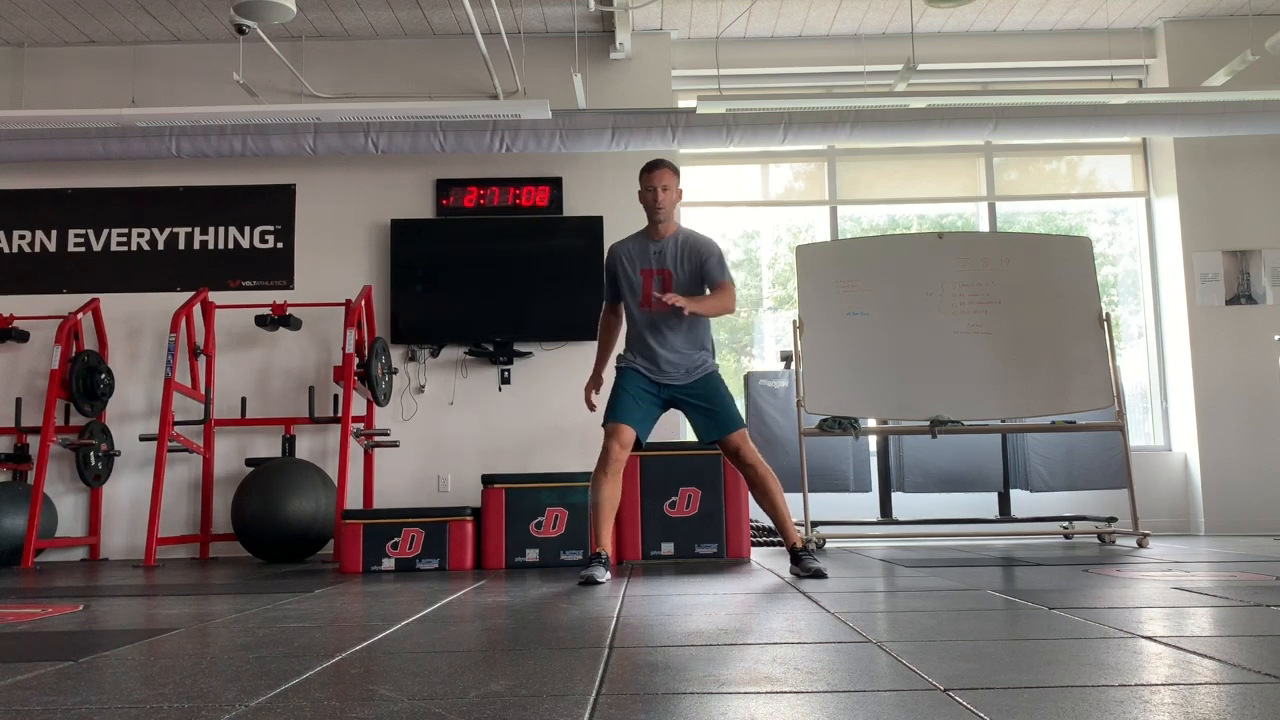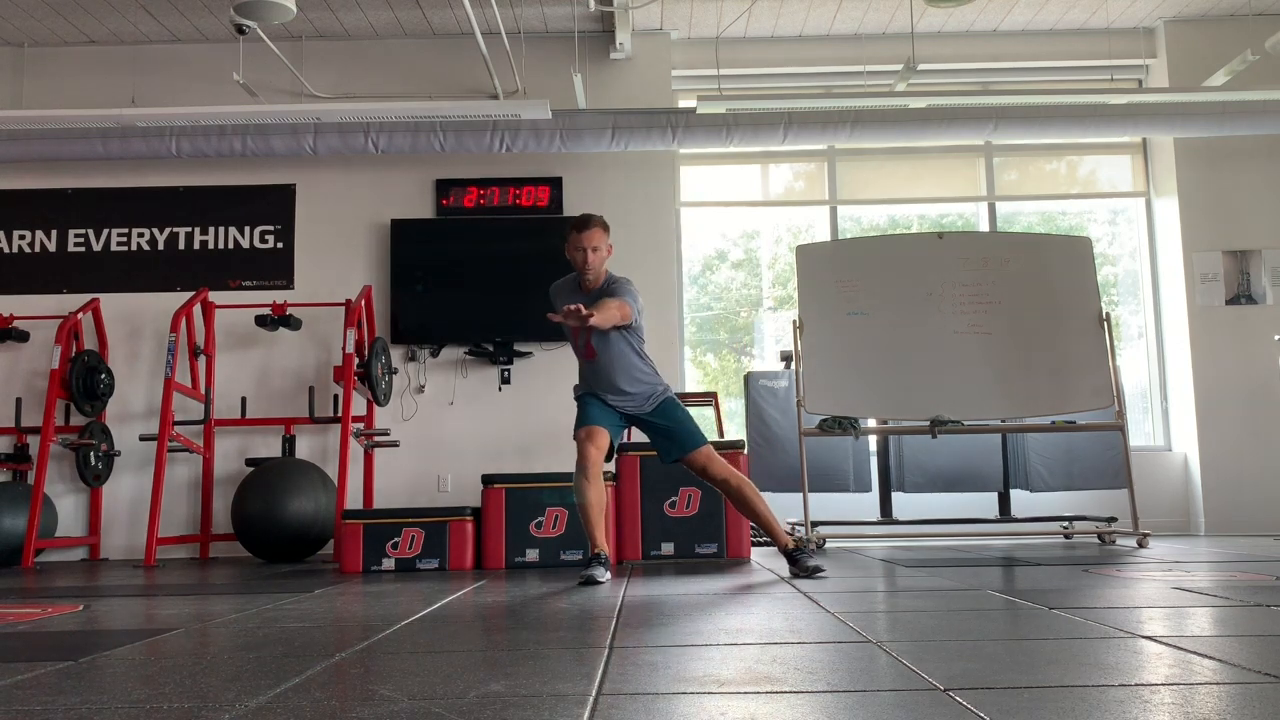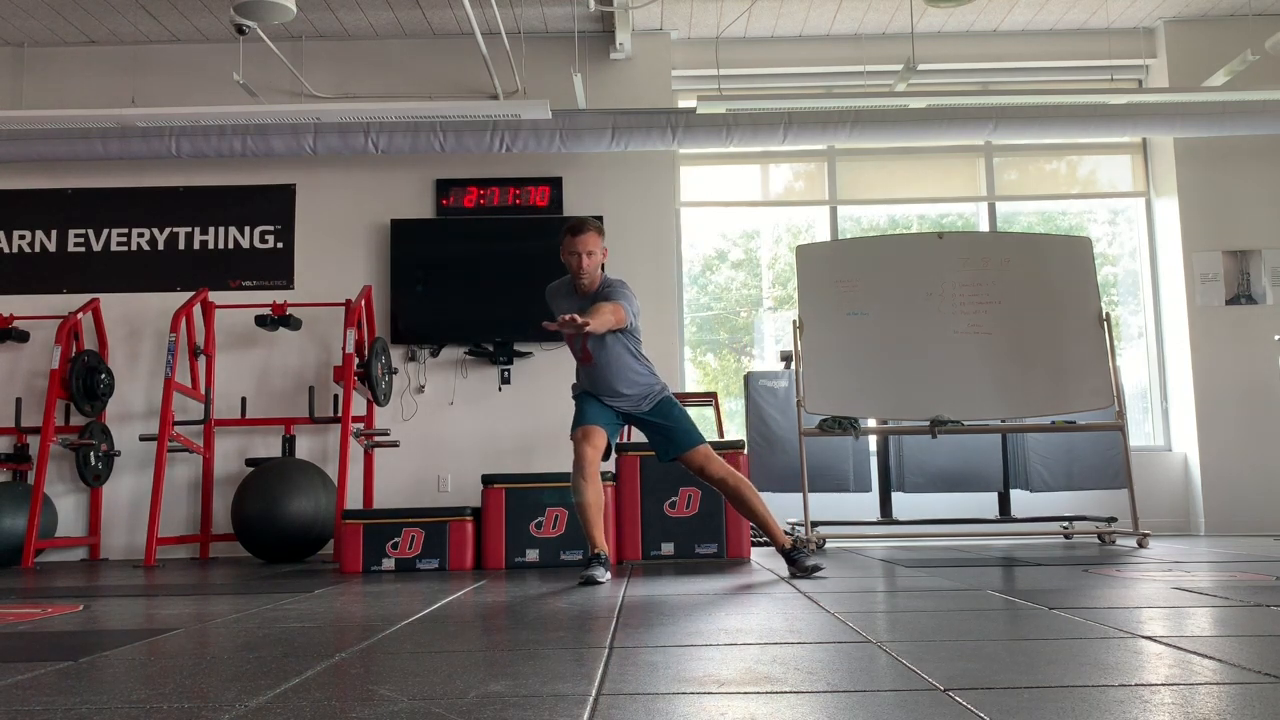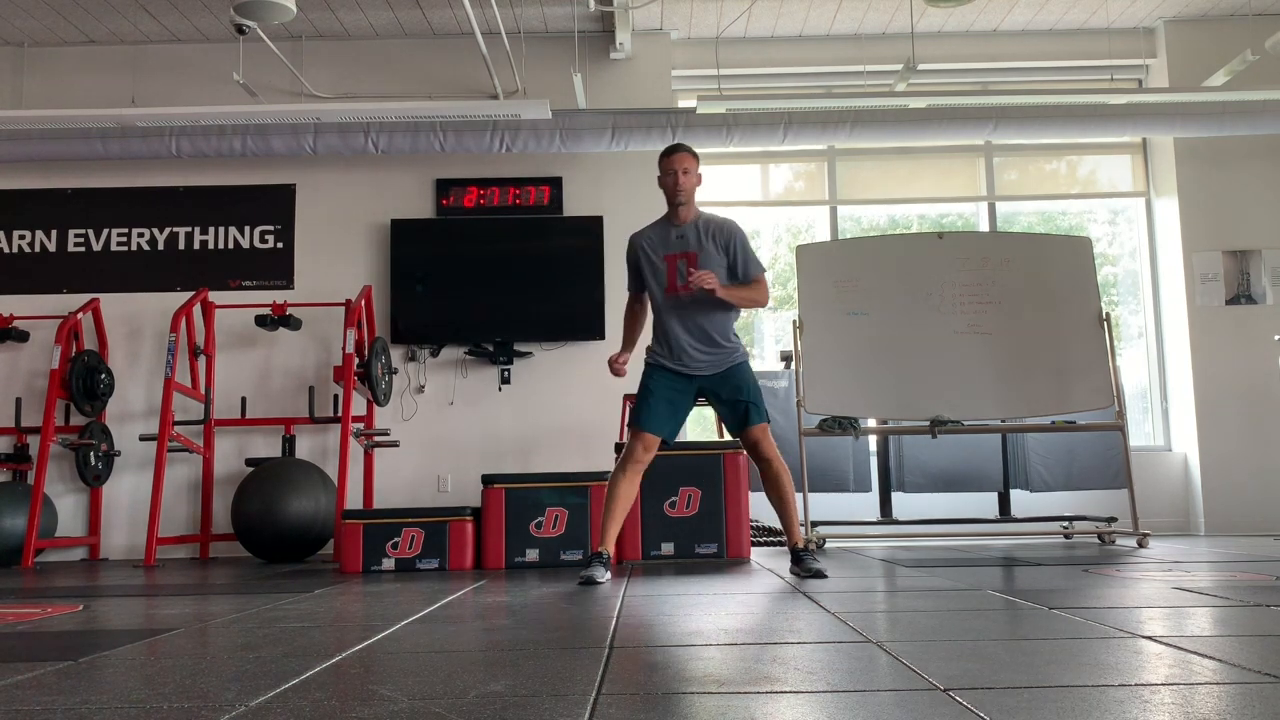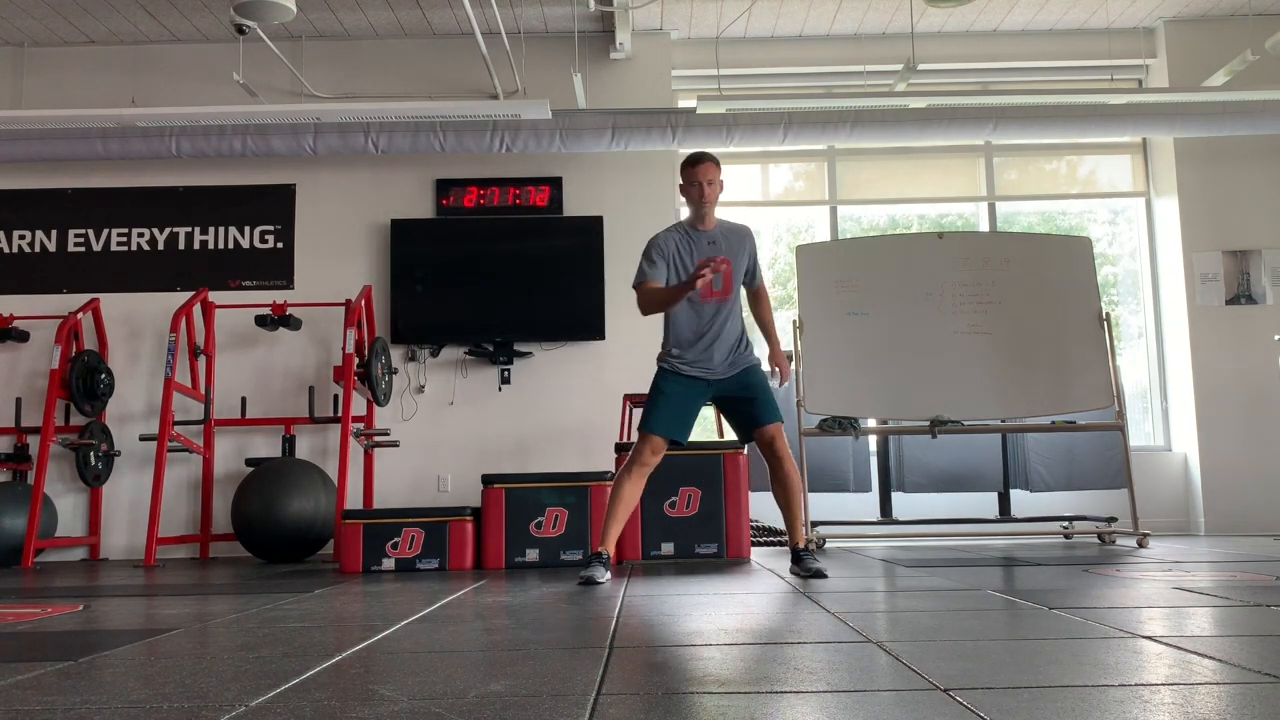
dt=1s
person 1, frame 1
left shoulder: (702, 247)
right shoulder: (620, 253)
left elbow: (728, 301)
right elbow: (612, 313)
left wrist: (686, 303)
right wrist: (597, 370)
left hip: (696, 370)
right hip: (640, 371)
left knee: (744, 452)
right knee: (614, 449)
left ankle: (797, 549)
right ankle: (600, 556)
person 1, frame 2
left shoulder: (622, 290)
right shoulder: (559, 292)
left elbow: (612, 311)
left wrist: (589, 317)
left hip: (649, 396)
right hip: (599, 396)
left knee: (713, 468)
right knee: (589, 449)
left ankle: (790, 548)
right ankle: (599, 557)
person 1, frame 3
left shoulder: (618, 292)
right shoulder: (555, 294)
left elbow: (607, 315)
left wrist: (585, 322)
left hip: (648, 395)
right hip: (596, 396)
left knee: (713, 467)
right knee: (586, 450)
left ankle: (788, 547)
right ankle: (599, 557)
person 1, frame 4
left shoulder: (725, 231)
right shoulder: (641, 242)
left elbow: (760, 294)
right elbow: (637, 302)
left wrist: (721, 288)
right wrist: (625, 350)
left hip: (726, 361)
right hip: (667, 366)
left knee: (763, 447)
right knee: (637, 453)
left ankle: (799, 549)
right ankle: (602, 555)
person 1, frame 5
left shoulder: (741, 236)
right shoulder: (664, 243)
left elbow: (757, 291)
right elbow: (645, 303)
left wrist: (774, 346)
right wrist: (690, 284)
left hip: (738, 365)
right hip: (681, 369)
left knee: (777, 445)
right knee: (644, 456)
left ankle: (800, 549)
right ankle: (602, 556)
